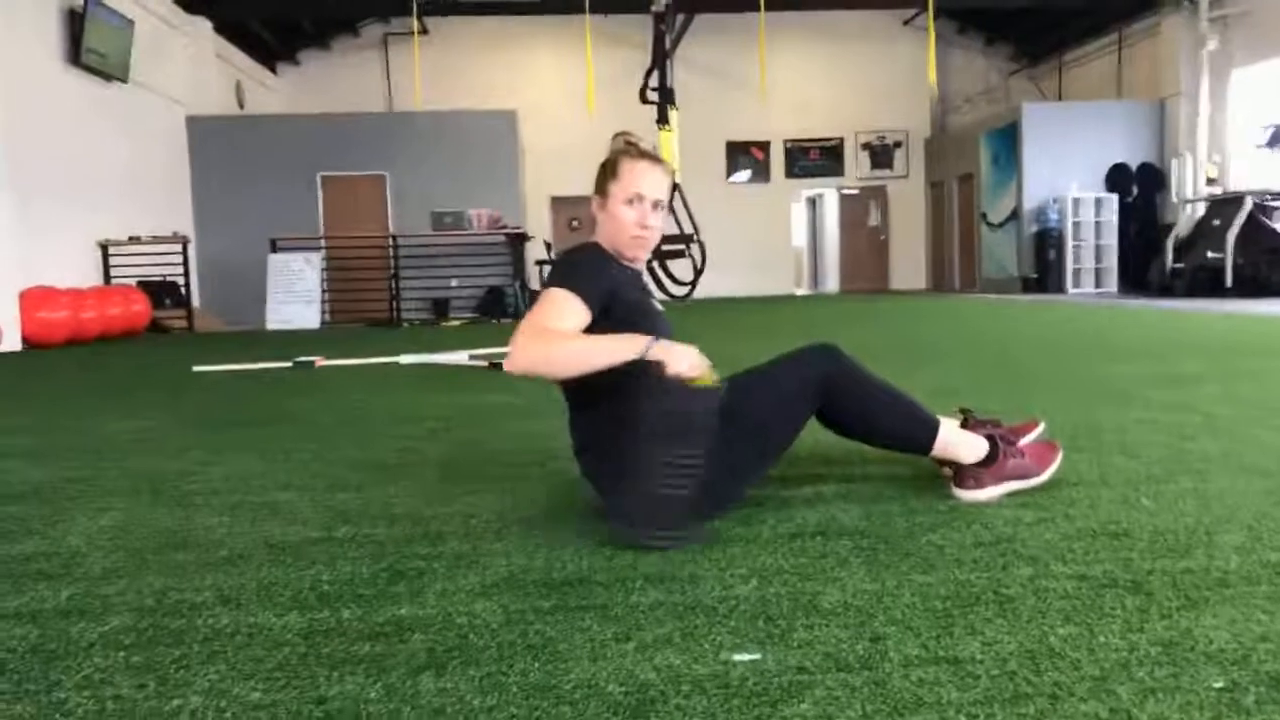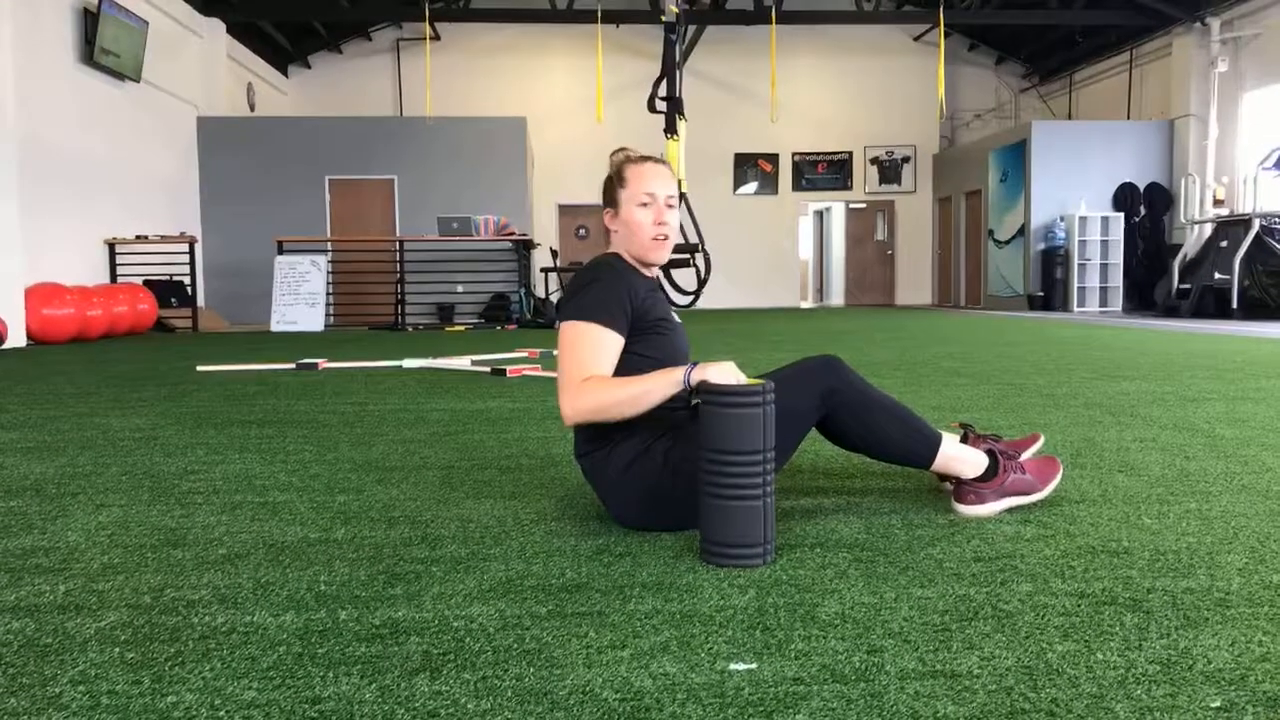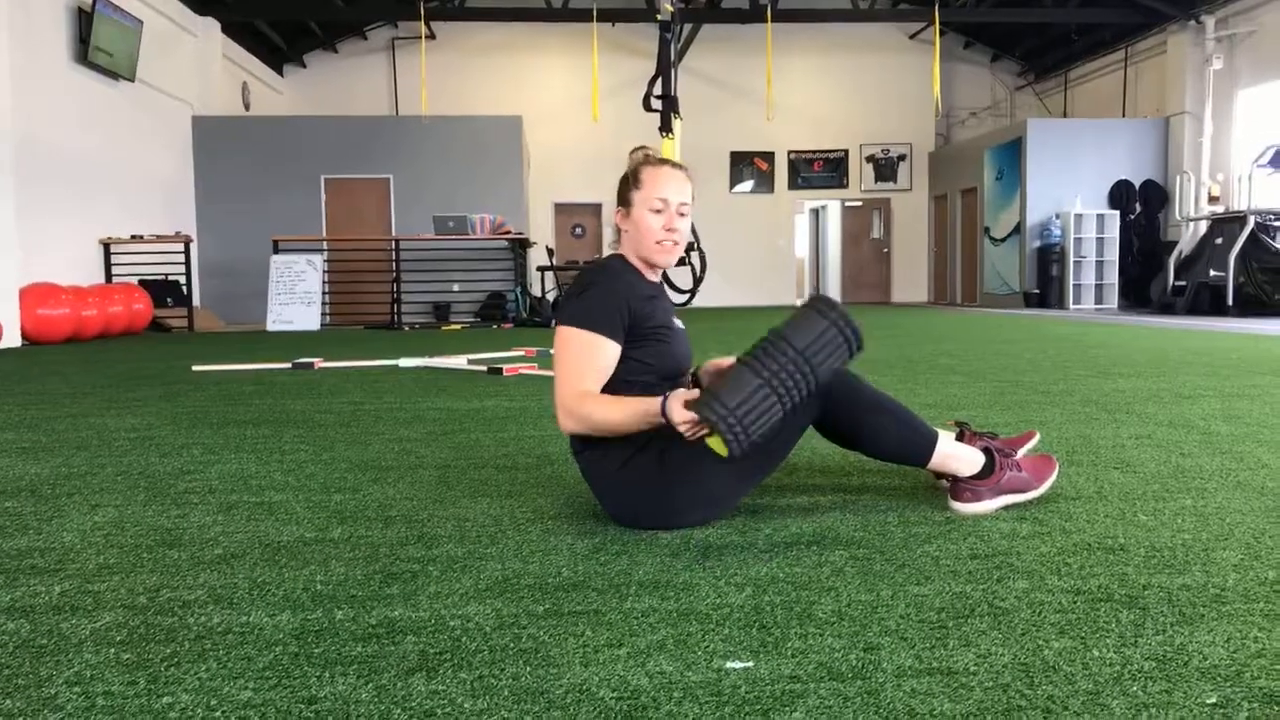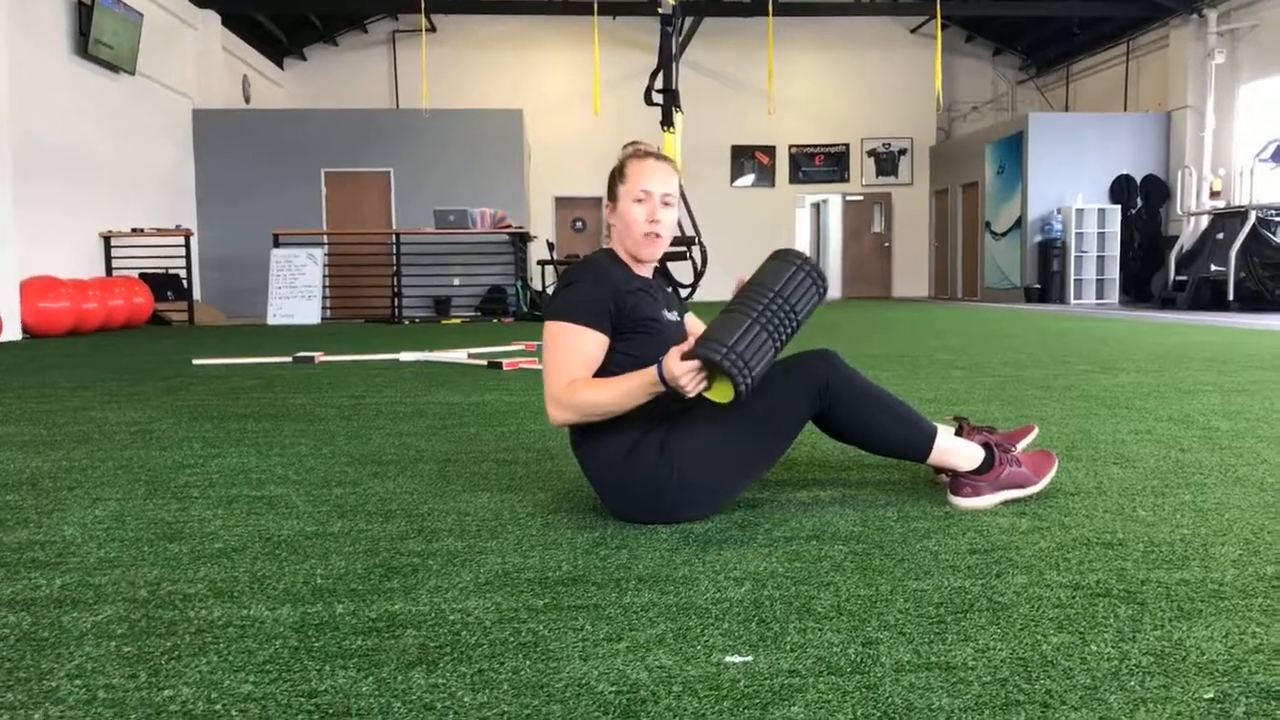
dt=0.7s
person 1, frame 1
left shoulder: (620, 274)
right shoulder: (588, 268)
right elbow: (525, 351)
left wrist: (682, 362)
right wrist: (649, 347)
left knee: (812, 376)
right knee: (820, 366)
left ankle: (963, 436)
right ankle: (978, 456)
person 1, frame 2
left shoulder: (638, 284)
right shoulder: (605, 283)
right elbow: (577, 402)
left wrist: (702, 381)
right wrist: (692, 374)
left hip: (660, 464)
right hip: (648, 482)
left knee: (819, 384)
right knee: (823, 379)
left ankle: (965, 451)
right ankle: (979, 474)
person 1, frame 3
left shoulder: (644, 287)
right shoulder: (605, 288)
right elbow: (573, 410)
left wrist: (702, 378)
right wrist: (664, 409)
left hip: (661, 462)
right hip: (645, 484)
right knee: (818, 379)
left ankle: (959, 448)
right ankle: (975, 470)
person 1, frame 4
left shoulder: (652, 284)
right shoulder: (591, 283)
right elbow: (562, 402)
right wrist: (661, 378)
left hip: (666, 450)
right hip: (645, 476)
left knee: (813, 376)
right knee: (818, 373)
left ankle: (959, 443)
right ankle: (976, 465)
